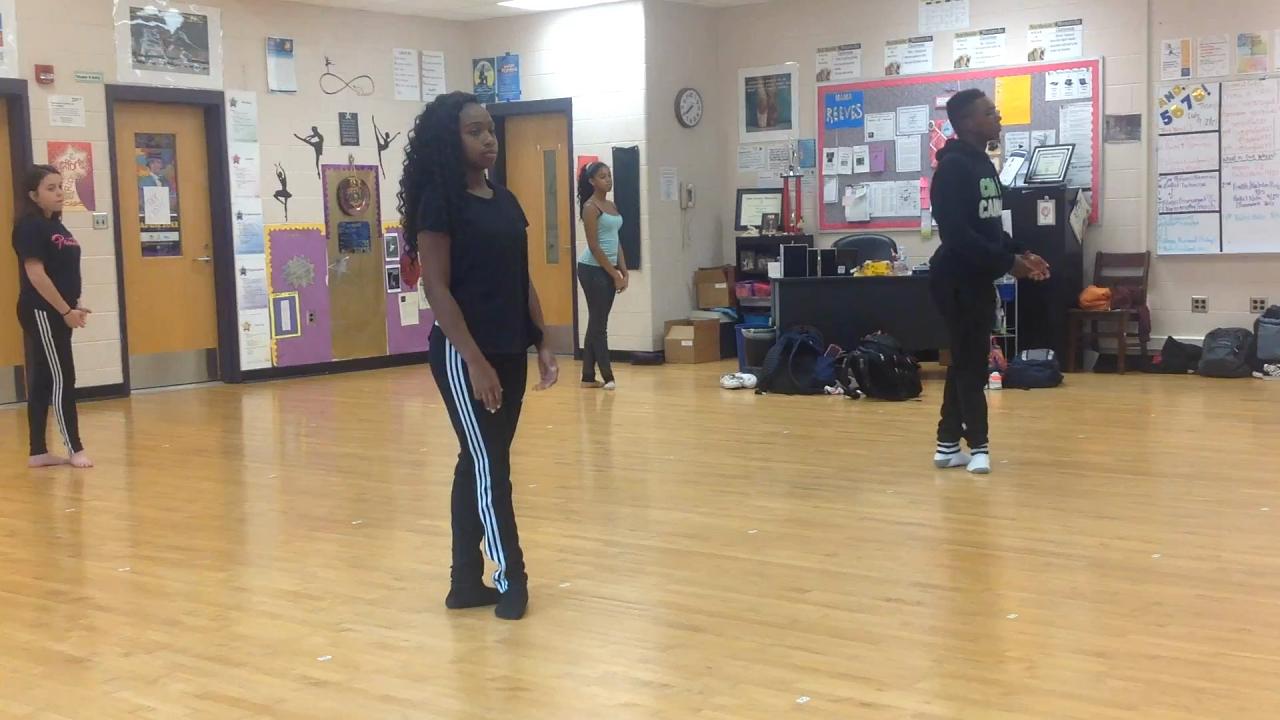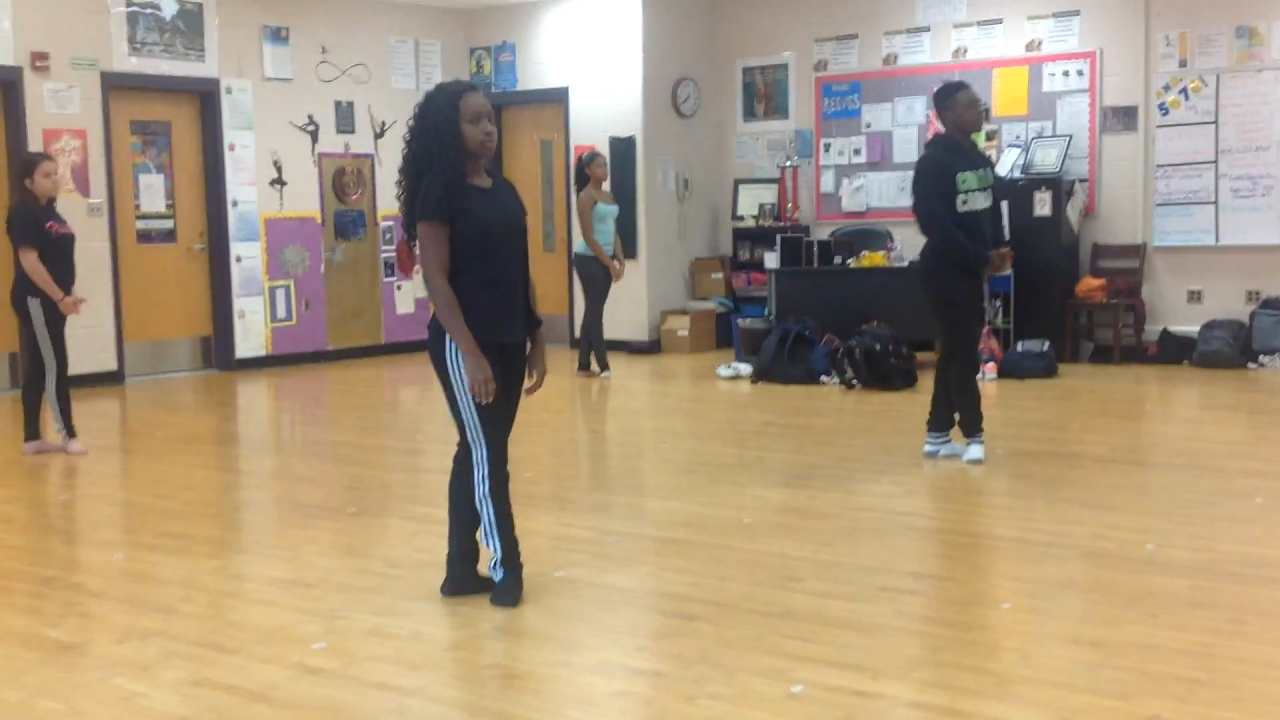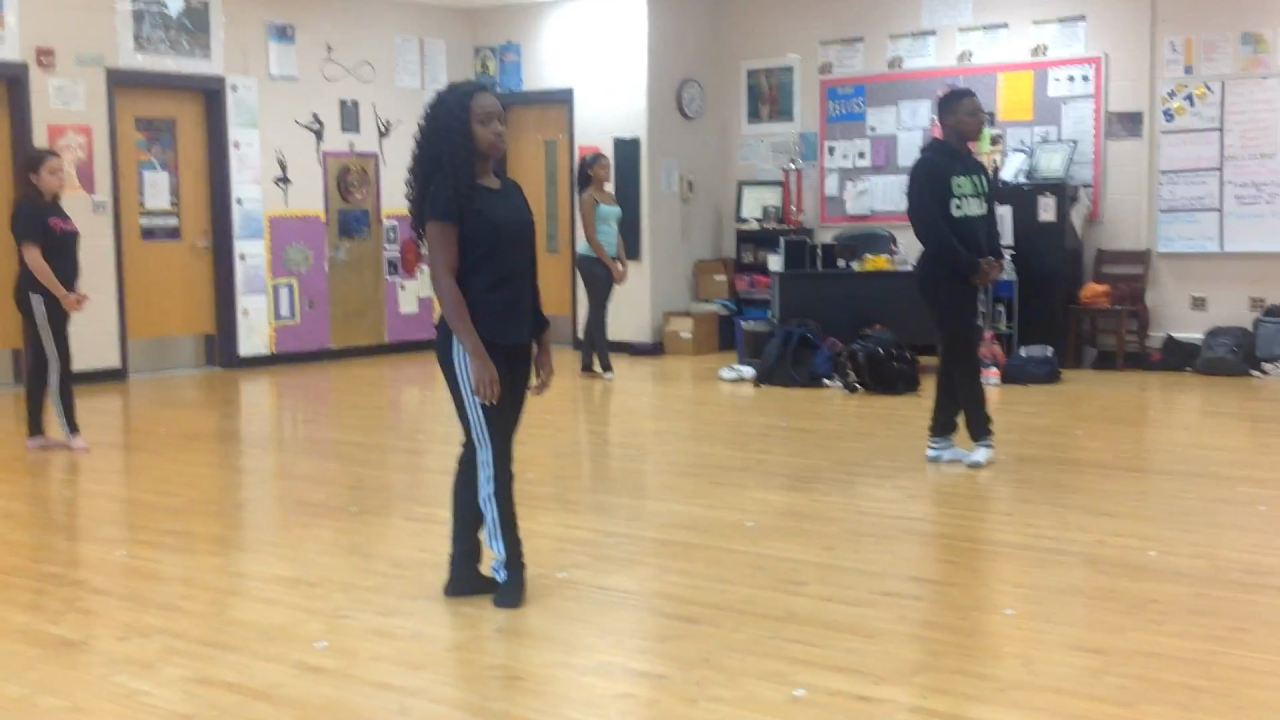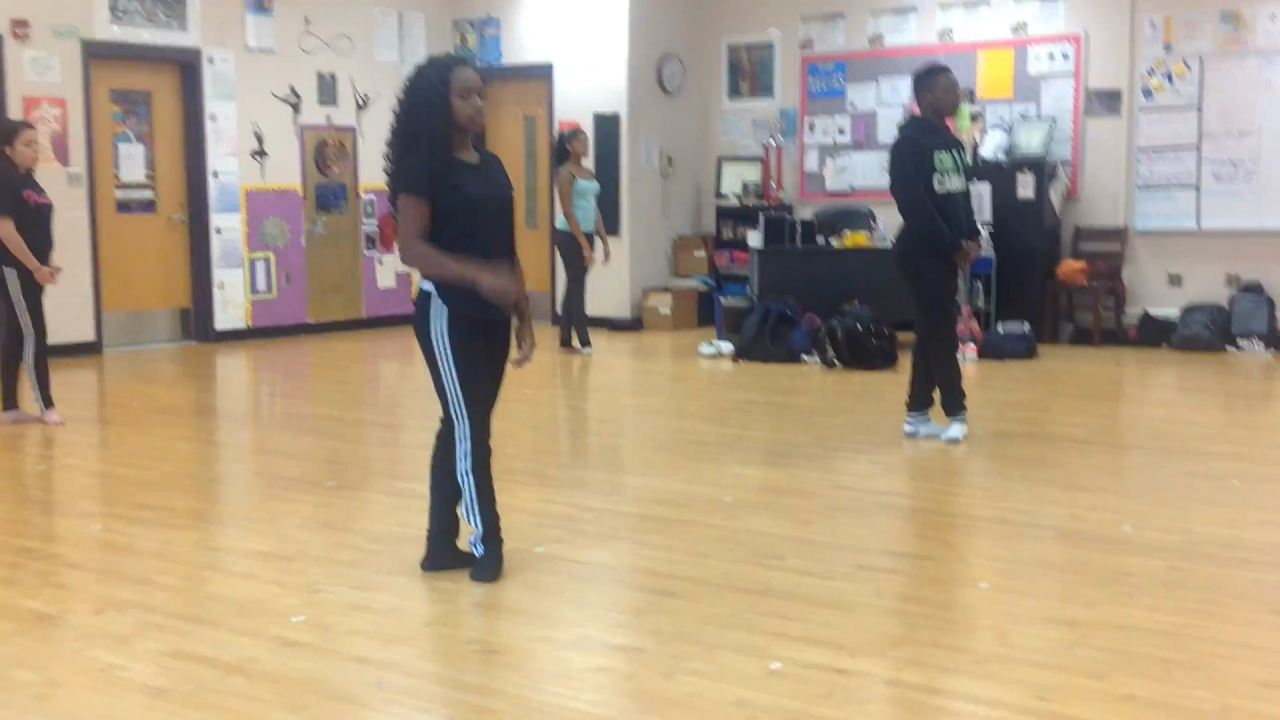
dt=0.3s
person 1, frame 1
left shoulder: (505, 200)
right shoulder: (439, 201)
right elbow: (436, 288)
left wrist: (541, 343)
right wrist: (474, 359)
left hip: (509, 351)
right hip: (463, 352)
left knee: (481, 463)
right knee: (488, 465)
left ankle: (466, 581)
right ankle: (510, 579)
person 1, frame 2
left shoulder: (504, 190)
right shoulder: (439, 192)
right elbow: (436, 277)
left wrist: (535, 340)
right wrist: (470, 352)
left hip: (509, 340)
right hip: (465, 342)
left knee: (479, 452)
right knee: (487, 453)
left ankle: (461, 569)
right ankle: (505, 568)
person 1, frame 3
left shoulder: (511, 190)
right shoulder: (448, 191)
right elbow: (443, 278)
left wrist: (541, 342)
right wrist: (476, 353)
left hip: (514, 341)
right hip: (473, 342)
left knee: (484, 453)
right knee: (491, 454)
left ankle: (464, 570)
right ankle: (508, 569)
person 1, frame 4
left shoulder: (491, 164)
right shoulder: (424, 164)
right elbow: (411, 248)
left wrist: (523, 314)
right wrist: (479, 276)
left hip: (492, 314)
right hip: (448, 311)
left knee: (463, 427)
right knee: (469, 429)
left ankle: (441, 543)
right ankle: (486, 543)
person 2, frame 1
left shoulder: (984, 165)
right shoulder: (953, 167)
right elbow: (956, 232)
left wrist: (1019, 253)
right wrist: (1007, 261)
left hip: (976, 277)
right hip: (959, 278)
left knee: (967, 360)
right knee: (972, 361)
left ankle: (949, 443)
right ankle: (977, 445)
person 2, frame 2
left shoulder: (981, 160)
right shoulder: (933, 163)
left elbow: (991, 211)
right elbow: (933, 223)
left wrist: (999, 248)
right wrist: (980, 258)
left hip: (971, 270)
right hip: (947, 270)
left knee: (957, 351)
right knee: (963, 352)
left ankle: (939, 434)
right ankle: (972, 434)
person 2, frame 3
left shoulder: (977, 168)
right shoulder: (929, 167)
left elbow: (987, 218)
right elbow: (928, 227)
left wrist: (992, 259)
right wrist: (971, 266)
left hip: (969, 276)
right hip: (943, 276)
left knee: (956, 356)
right knee: (964, 356)
left ankle: (941, 439)
right ankle: (981, 438)
person 2, frame 4
left shoulder: (952, 142)
right shoulder: (909, 142)
left elbow: (961, 194)
right elbow: (913, 203)
left wrist: (970, 237)
right wrist: (952, 245)
left hip: (946, 252)
right hip: (923, 251)
left knee: (933, 331)
right knee: (942, 332)
left ankle: (918, 414)
right ankle: (955, 413)
person 3, frame 1
left shoulder: (56, 226)
right shoulder: (30, 227)
right elbow: (36, 275)
left wrist: (75, 306)
right wrist: (66, 310)
left hip: (57, 313)
right hip: (42, 313)
left knee: (43, 381)
right knee: (62, 379)
left ankle: (38, 452)
right ankle: (74, 449)
person 3, frame 2
left shoulder: (51, 213)
right shoulder: (23, 213)
right elbow: (29, 262)
left wrist: (68, 294)
right wrist: (59, 297)
left hip: (52, 301)
right hip: (36, 300)
left knee: (38, 367)
right knee: (54, 366)
left ankle: (33, 438)
right ankle: (68, 436)
person 3, frame 3
left shoulder: (56, 209)
right shoulder: (28, 209)
right elbow: (32, 258)
left wrist: (73, 291)
right wrist: (62, 294)
left hip: (56, 297)
right hip: (39, 297)
left knee: (41, 364)
right knee: (57, 363)
left ankle: (36, 434)
right ankle: (71, 432)
person 3, frame 4
left shoulder: (30, 183)
left wrist: (48, 264)
right wrist: (35, 267)
left hip: (30, 271)
right knee: (33, 336)
right ankle: (45, 406)
person 4, frame 1
left shoulder: (611, 205)
right shoulder: (591, 207)
right elbow: (594, 246)
left wrist: (624, 272)
right wrist: (615, 275)
left hip: (608, 269)
right hip: (593, 269)
left knee: (597, 323)
right knee: (598, 323)
left ankle: (588, 376)
right ankle: (607, 376)
person 4, frame 2
left shoulder: (608, 196)
right shoulder: (585, 197)
left elbow: (613, 231)
right elbow: (588, 235)
left wrist: (620, 261)
right wrist: (610, 264)
left hip: (604, 259)
right hip: (589, 259)
left knee: (593, 312)
right knee: (594, 311)
left ankle: (584, 365)
right ankle: (603, 365)
person 4, frame 3
left shoulder: (611, 197)
right shoulder: (588, 198)
right elbow: (591, 236)
left wrist: (623, 263)
right wrist: (612, 265)
left hip: (608, 260)
right hip: (592, 259)
left knee: (596, 312)
right knee: (598, 312)
left ankle: (587, 366)
right ankle: (605, 366)
person 4, frame 4
left shoulder: (589, 173)
right shoulder: (565, 173)
right elbow: (568, 211)
left wrist: (604, 240)
right wrist: (584, 245)
left hip: (586, 234)
right hip: (570, 235)
left knee: (574, 287)
right knee: (577, 288)
left ankle: (565, 341)
right ankle: (584, 342)
